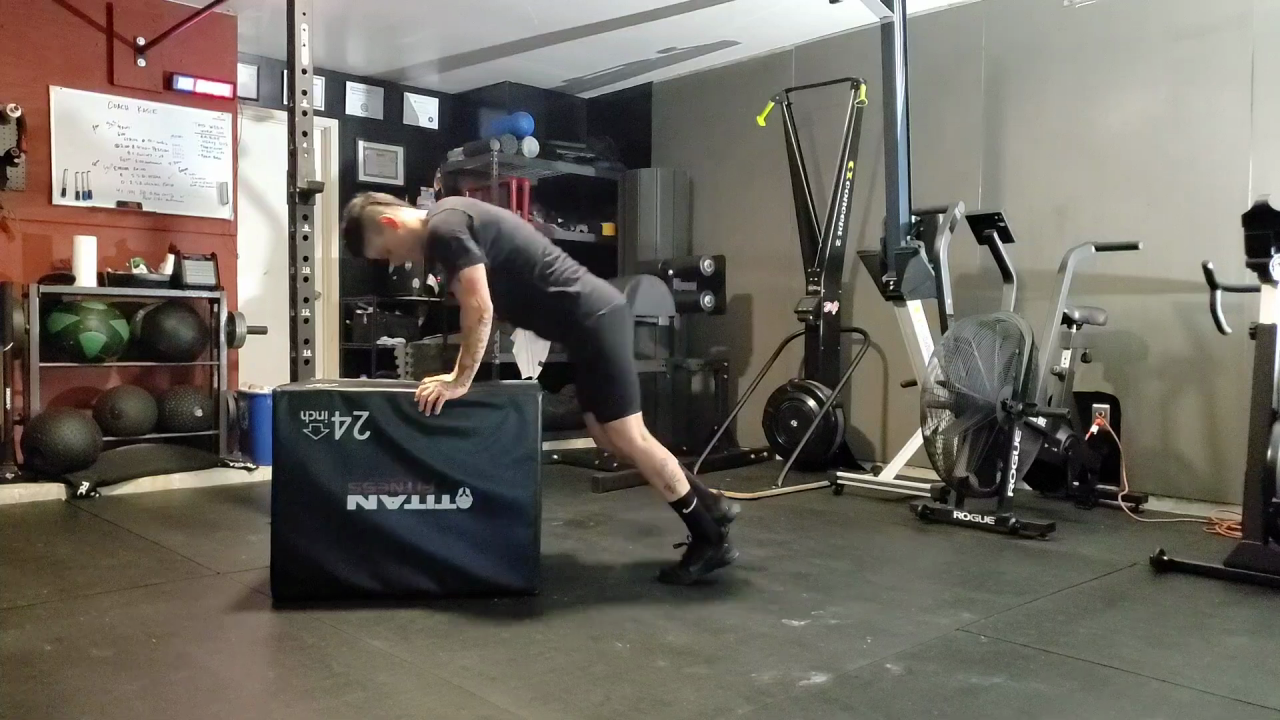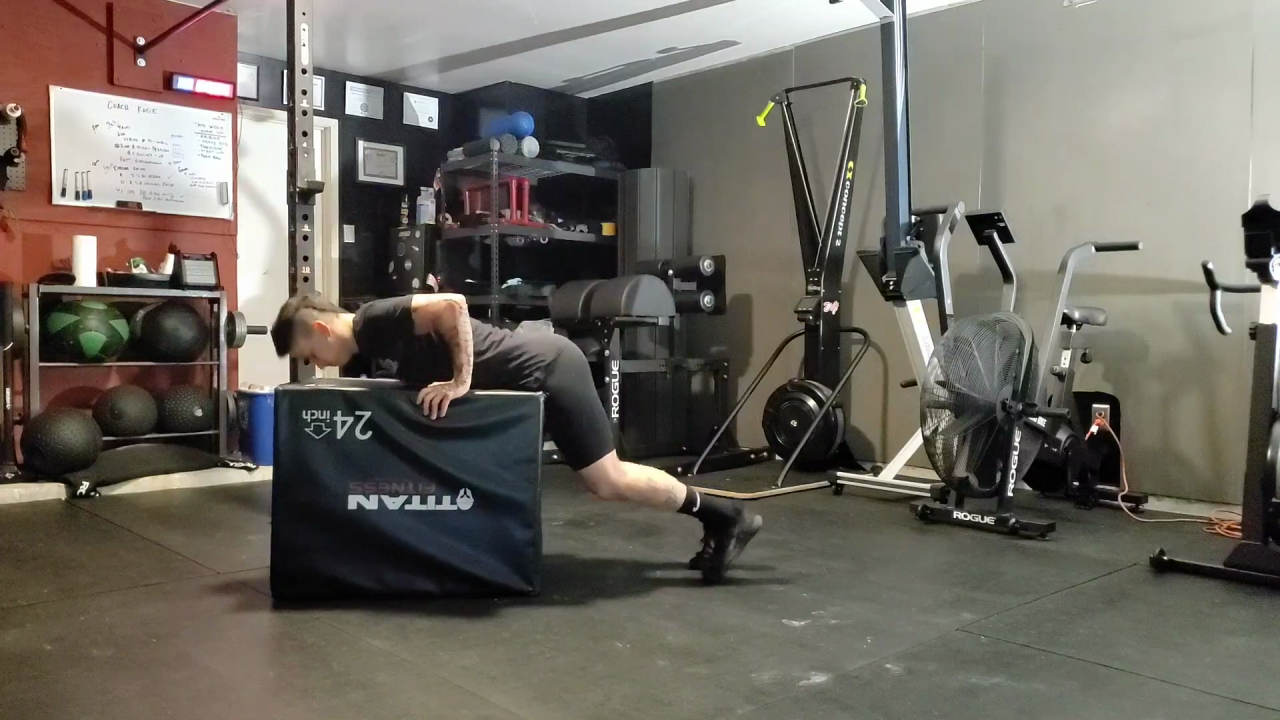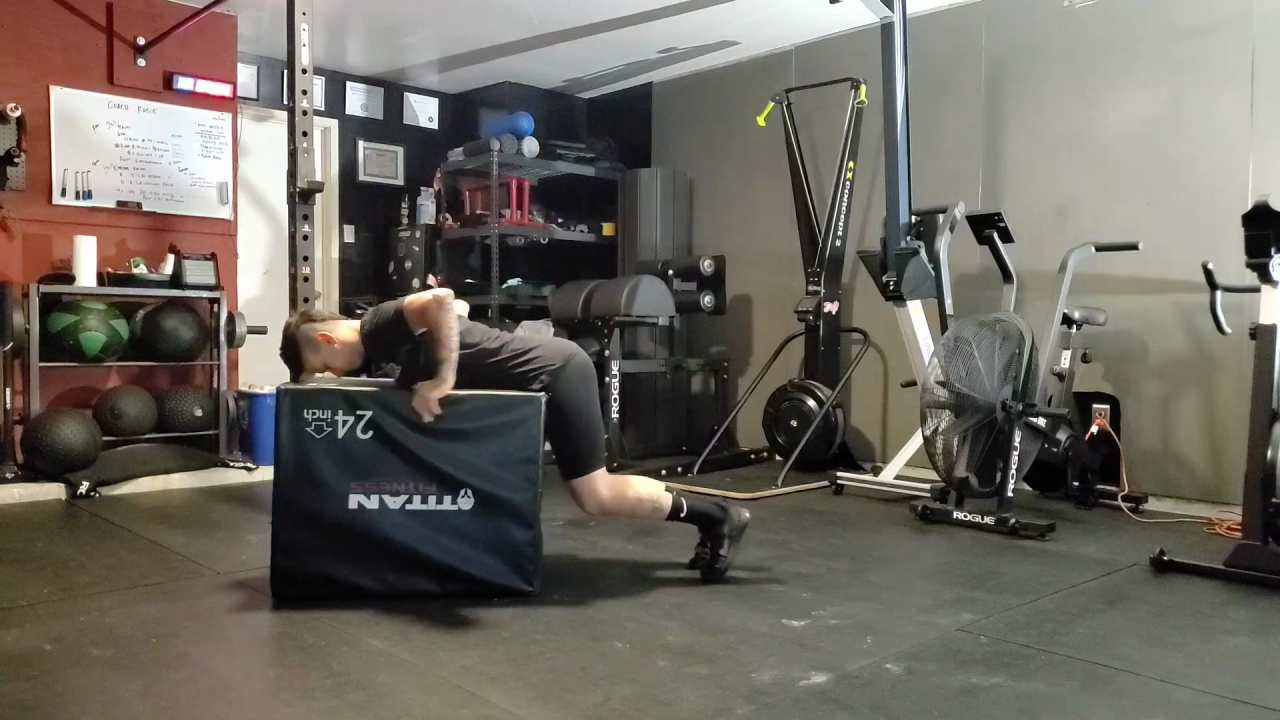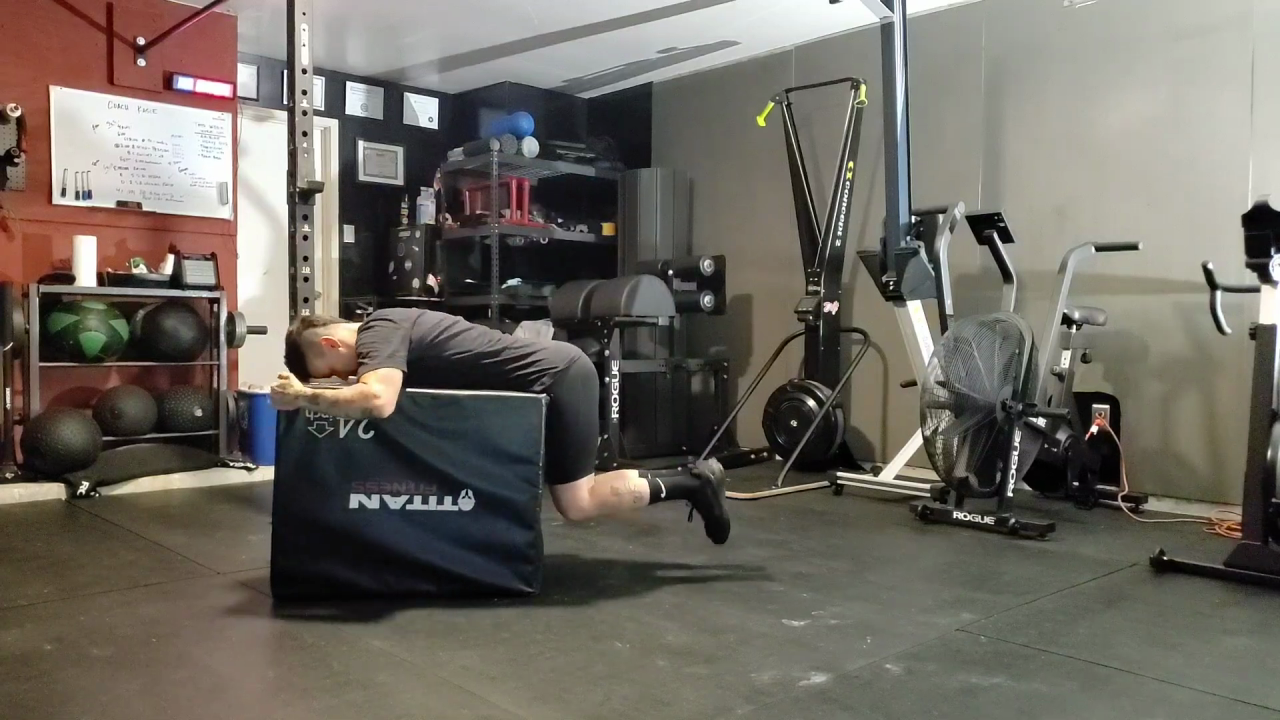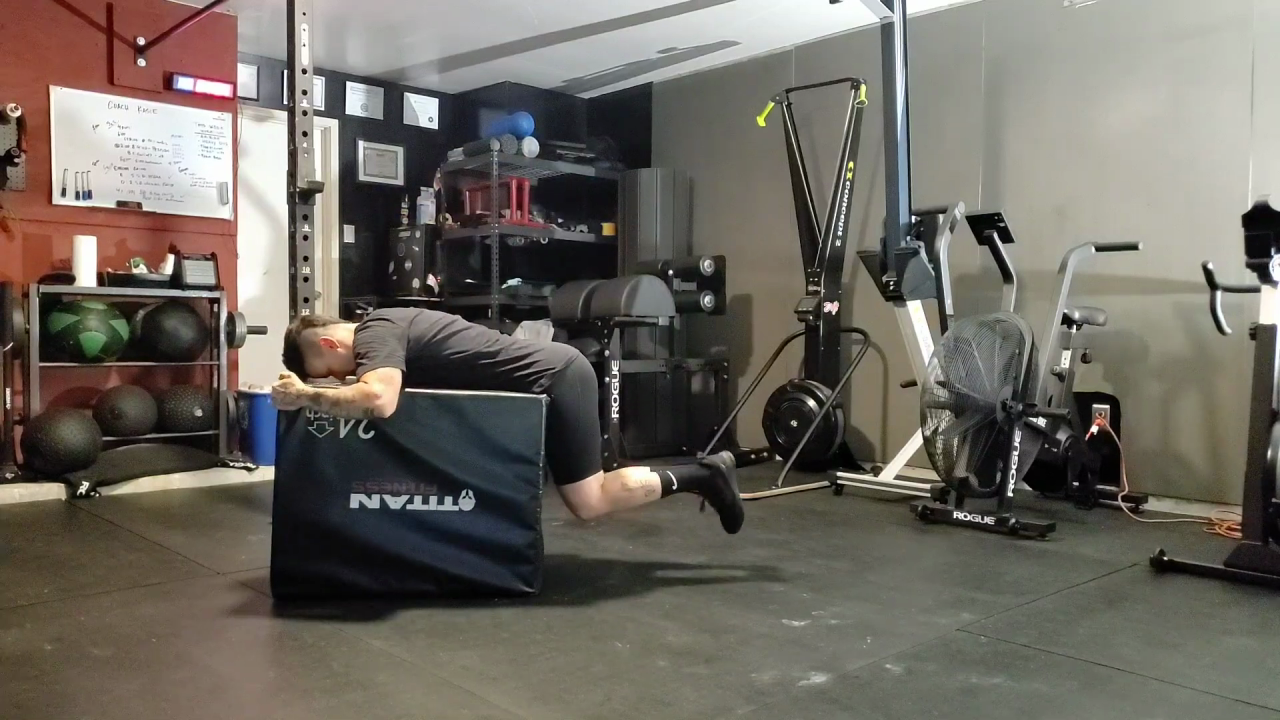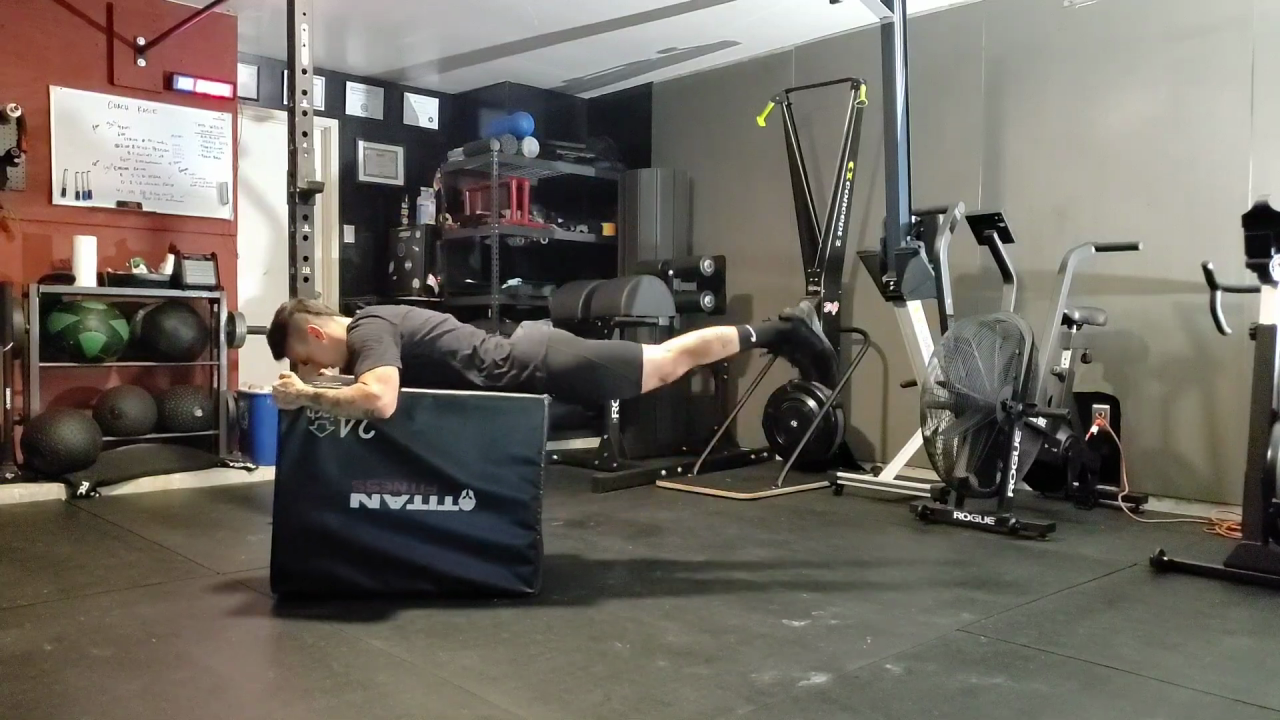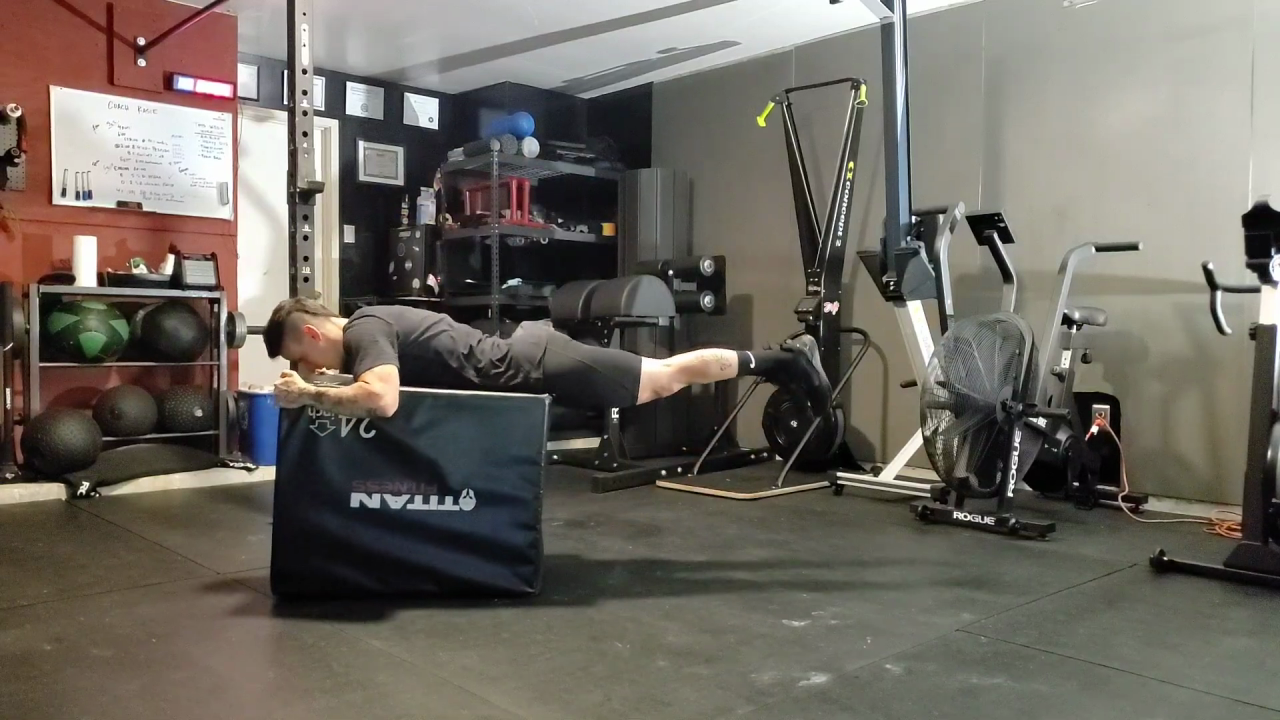
dt=0.7s
person 1, frame 1
left shoulder: (443, 227)
right shoulder: (447, 222)
left elbow: (479, 308)
right elbow: (477, 307)
left wrist: (461, 380)
right wrist: (460, 374)
left hip: (592, 314)
right hip: (586, 315)
left knee: (627, 435)
right knee: (606, 433)
left ankle: (711, 539)
right ankle: (707, 504)
person 1, frame 2
left shoulder: (373, 321)
right shoulder: (376, 338)
left elbow: (452, 307)
left wrist: (460, 382)
right wrist: (445, 380)
left hip: (545, 370)
right hip: (541, 368)
left knee: (607, 479)
right knee: (606, 476)
left ankle: (729, 517)
right ankle: (717, 519)
person 1, frame 3
left shoulder: (381, 325)
right shoulder: (383, 345)
left elbow: (441, 300)
left wrist: (442, 380)
left hip: (555, 374)
right hip: (550, 373)
left knee: (594, 496)
right knee: (593, 487)
left ankle: (718, 517)
right ankle: (711, 517)
person 1, frame 4
left shoulder: (379, 332)
right shoulder: (388, 327)
left elbow: (378, 401)
left wrist: (304, 397)
left hip: (557, 378)
right hip: (556, 371)
left knee: (576, 503)
right knee: (578, 491)
left ankle: (692, 483)
right ankle: (689, 481)
person 1, frame 5
left shoulder: (374, 334)
right shoulder: (383, 329)
left elbow: (379, 401)
right elbow: (383, 391)
left wrist: (307, 396)
right wrist: (316, 391)
left hip: (553, 378)
right hip: (549, 373)
left knee: (589, 502)
right knee: (589, 488)
left ankle: (702, 475)
right ankle: (699, 472)
person 1, frame 6
left shoulder: (367, 331)
right shoulder: (373, 327)
left elbow: (379, 401)
right elbow: (377, 388)
left wrist: (306, 395)
right wrist: (322, 386)
left hip: (539, 368)
right hip: (529, 356)
left knee: (668, 364)
right knee: (664, 362)
left ankle: (781, 332)
right ankle: (781, 330)
person 1, frame 7
left shoulder: (363, 331)
right shoulder: (371, 328)
left elbow: (381, 399)
right elbow: (384, 386)
left wrist: (307, 394)
right wrist: (314, 385)
left hip: (537, 370)
right hip: (526, 360)
left knee: (667, 378)
right knee: (662, 379)
left ankle: (780, 361)
right ankle: (779, 362)
